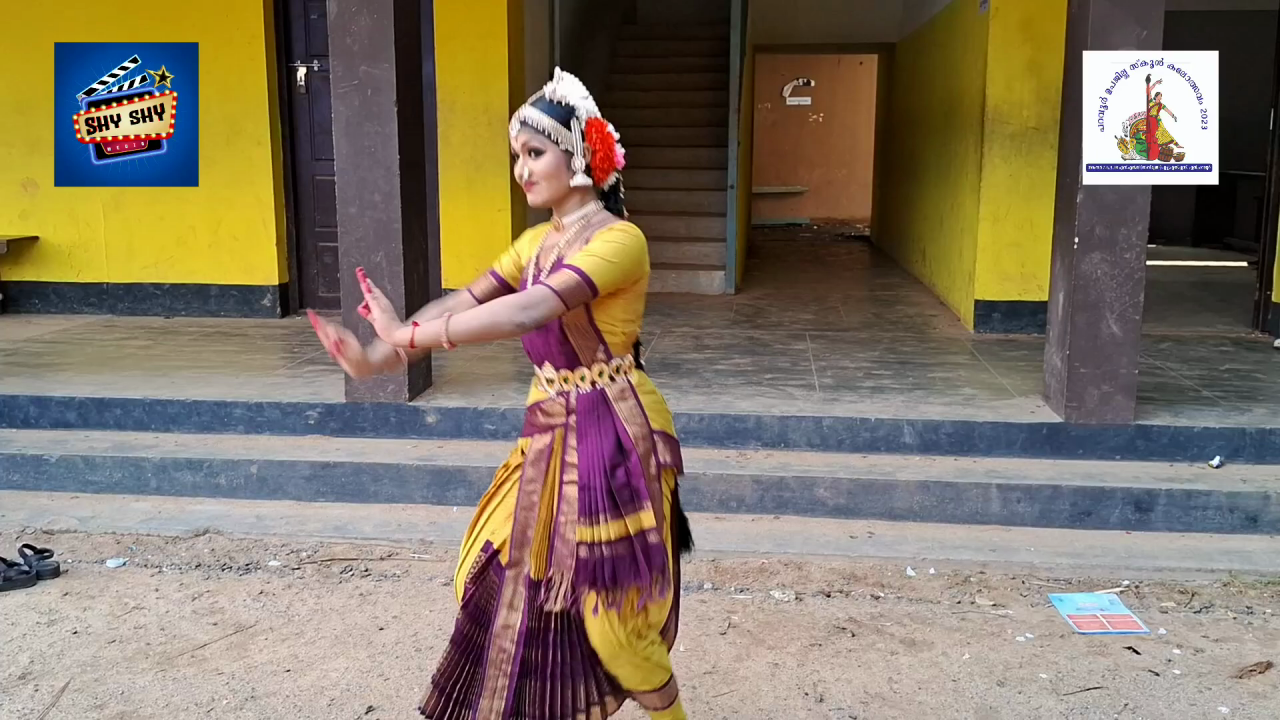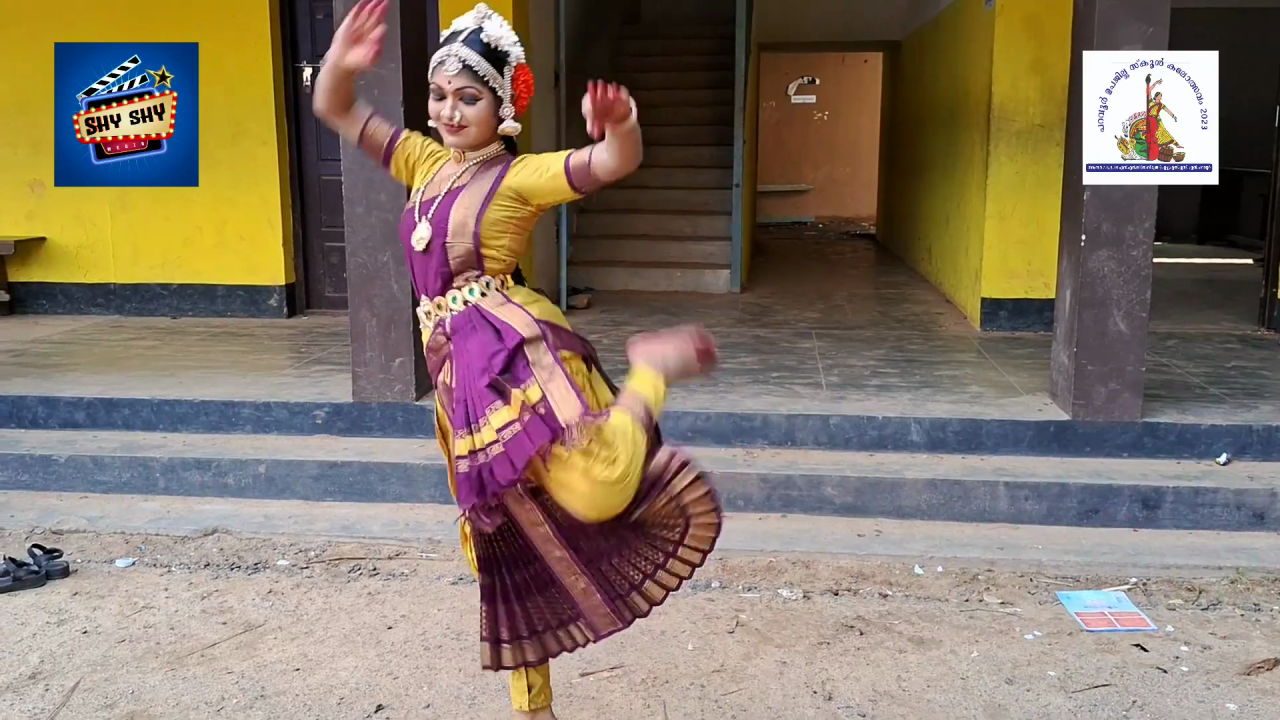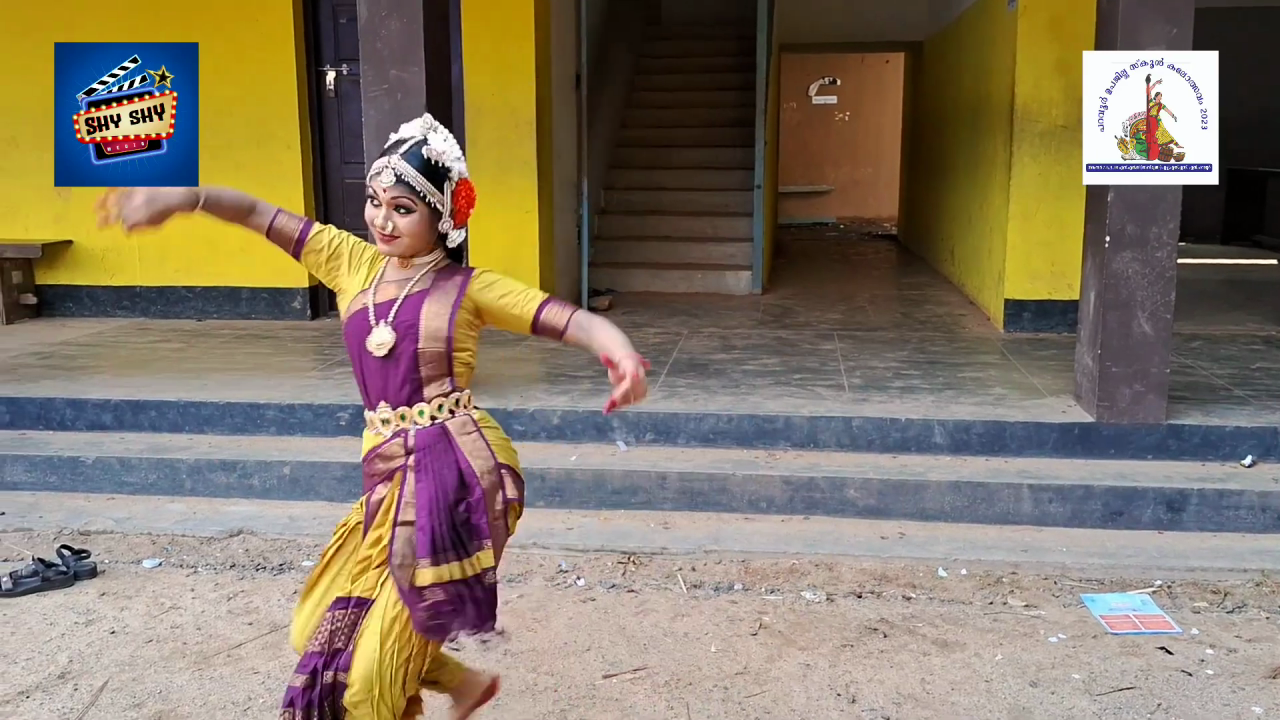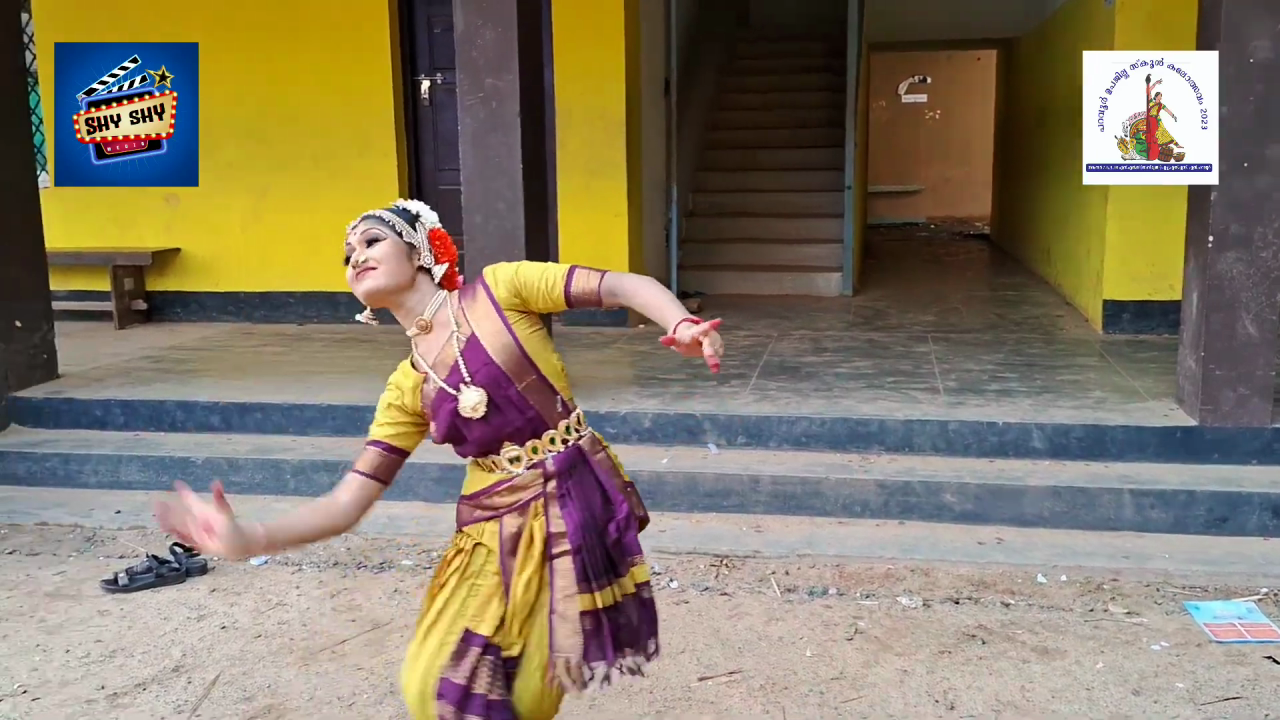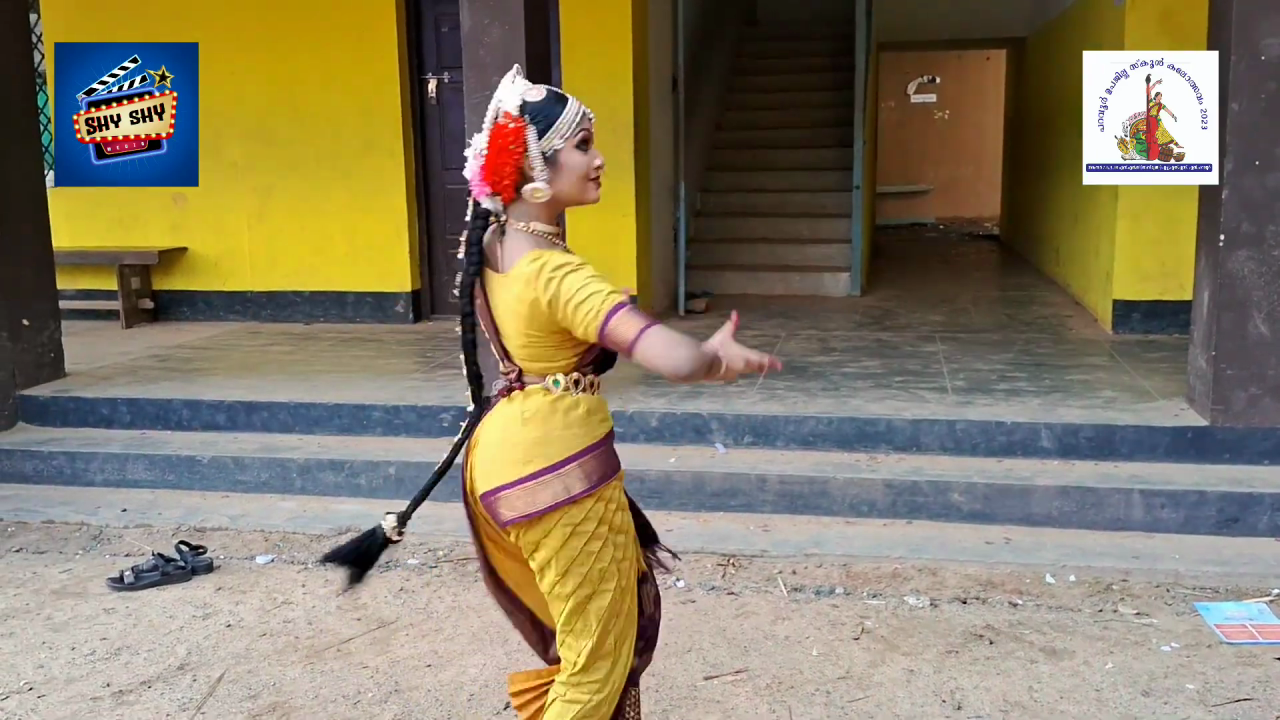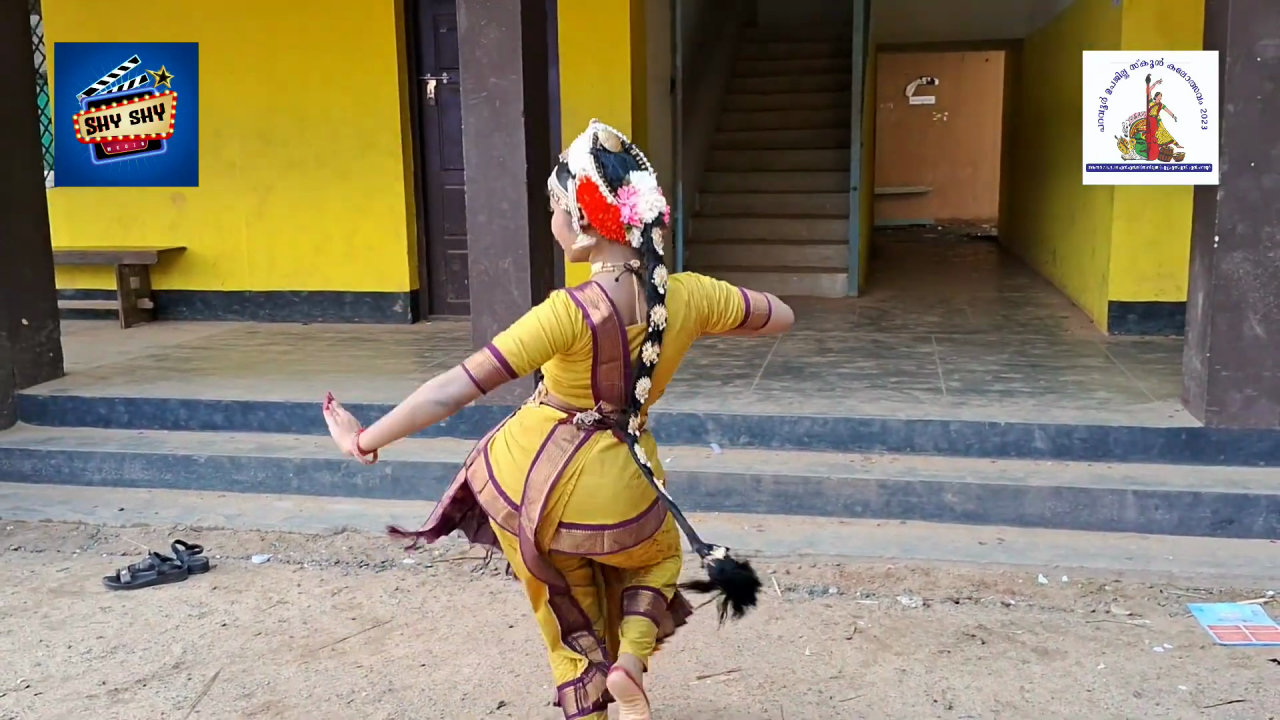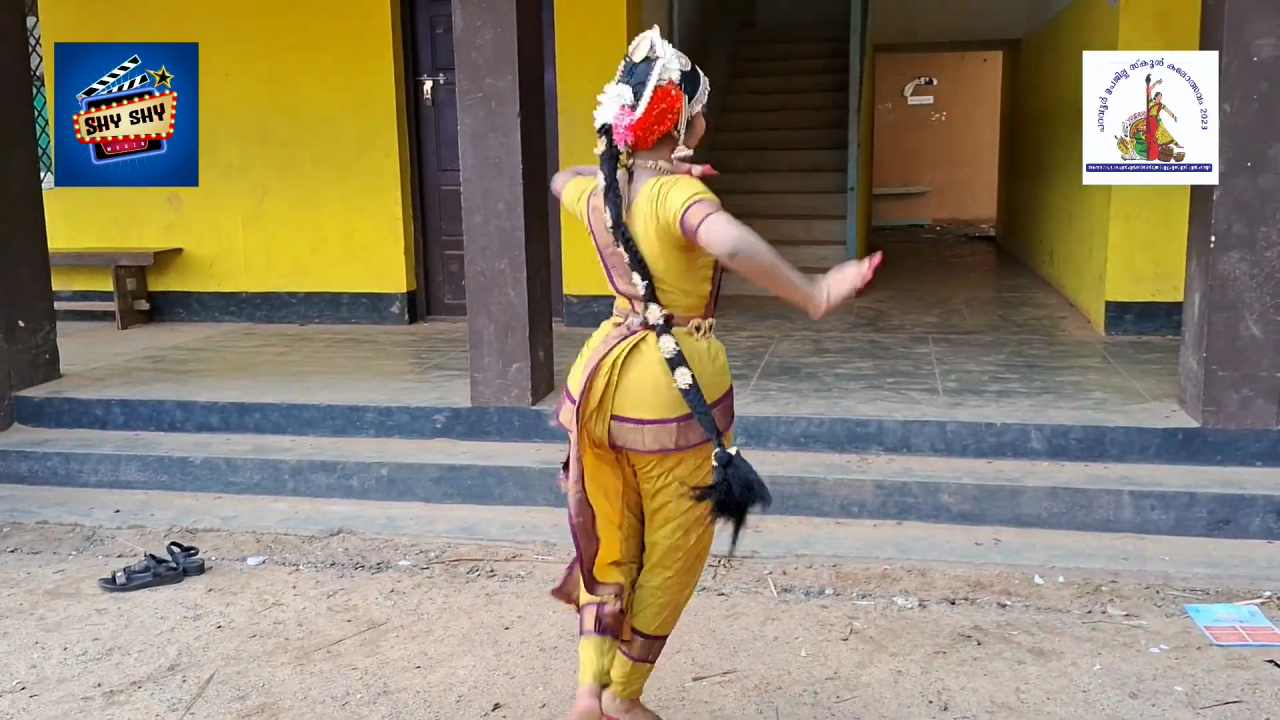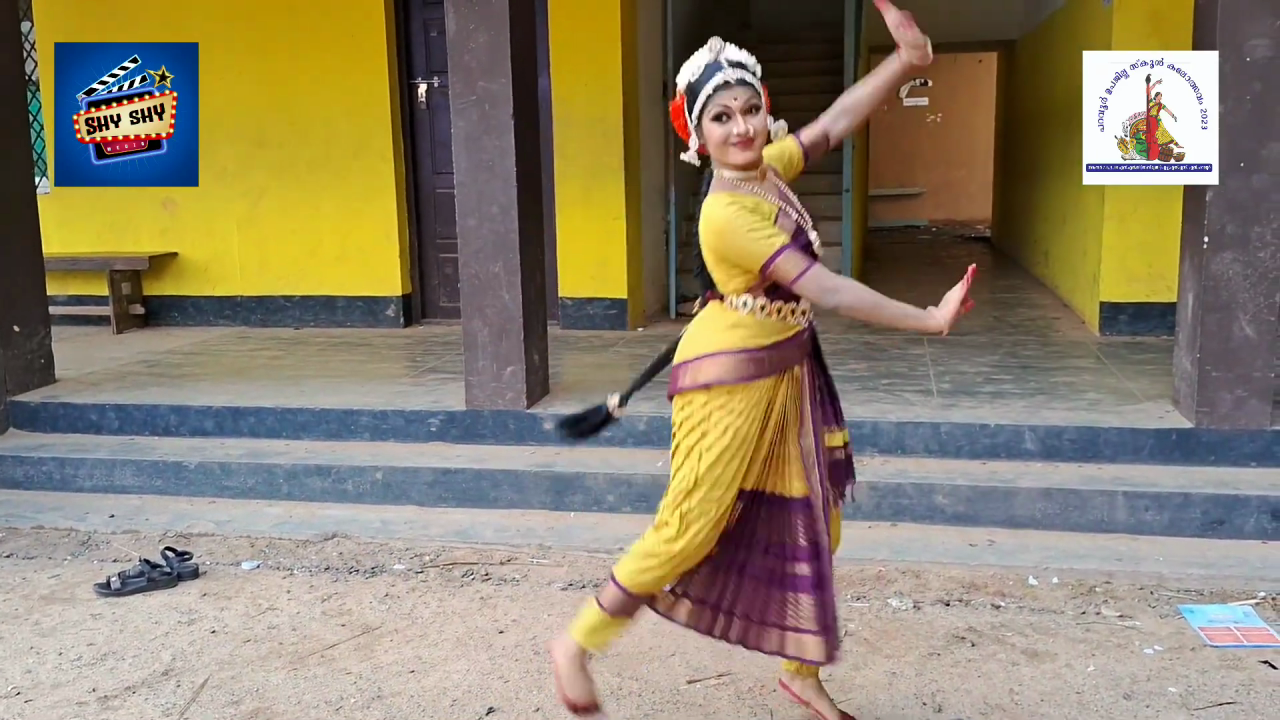
dt=0.5s
person 1, frame 1
left shoulder: (618, 241)
right shoulder: (541, 241)
left elbow: (533, 313)
right elbow: (462, 303)
left wrist: (406, 341)
right wrist: (378, 353)
left hip: (609, 444)
right hip: (547, 439)
left knee: (617, 619)
right knee: (497, 583)
person 1, frame 2
left shoulder: (519, 178)
right shoulder: (430, 164)
left elbow: (613, 162)
right elbow: (336, 110)
left wrist: (619, 127)
right wrist: (343, 60)
left hip: (509, 351)
right hip: (461, 370)
left knee: (598, 492)
right knee: (505, 543)
left ankle: (653, 368)
person 1, frame 3
left shoulder: (472, 289)
right shoulder: (364, 266)
left elbow: (580, 323)
right elbow: (259, 215)
left wrist: (621, 352)
right wrist: (178, 197)
left hip: (453, 483)
right hip: (385, 490)
right knee: (329, 641)
person 1, frame 4
left shoulder: (500, 287)
right shoulder: (407, 387)
left elbow: (630, 286)
right elbow: (345, 506)
left wrist: (682, 323)
right wrist: (245, 540)
left hip: (580, 508)
right hip: (497, 524)
person 1, frame 5
left shoulder: (498, 235)
right shoulder: (555, 275)
right elbow: (671, 360)
right wrist: (720, 360)
left hip: (506, 454)
right hip: (555, 467)
left knee: (609, 624)
right knee: (596, 663)
person 1, frame 6
left shoulder: (572, 313)
right shoulder: (688, 296)
left elbow: (461, 385)
right elbow: (780, 316)
left wrist: (365, 442)
left hip: (523, 476)
right hip: (612, 489)
left knee: (569, 613)
right knee: (662, 550)
right ankle: (629, 663)
person 1, frame 7
left shoulder: (600, 193)
right shoulder: (681, 196)
left elbow: (563, 182)
right elbow: (726, 242)
right wrist: (813, 292)
left hip: (604, 378)
right hip: (673, 393)
left knee: (614, 542)
right knee: (674, 557)
person 1, frame 8
left shoulder: (765, 172)
right shoulder: (729, 215)
left elbow: (833, 124)
right elbow: (819, 287)
left wrist: (905, 59)
right wrist: (928, 320)
left hip: (786, 370)
right hip: (732, 371)
left knee: (809, 514)
right knee: (689, 529)
right ankle: (578, 644)
